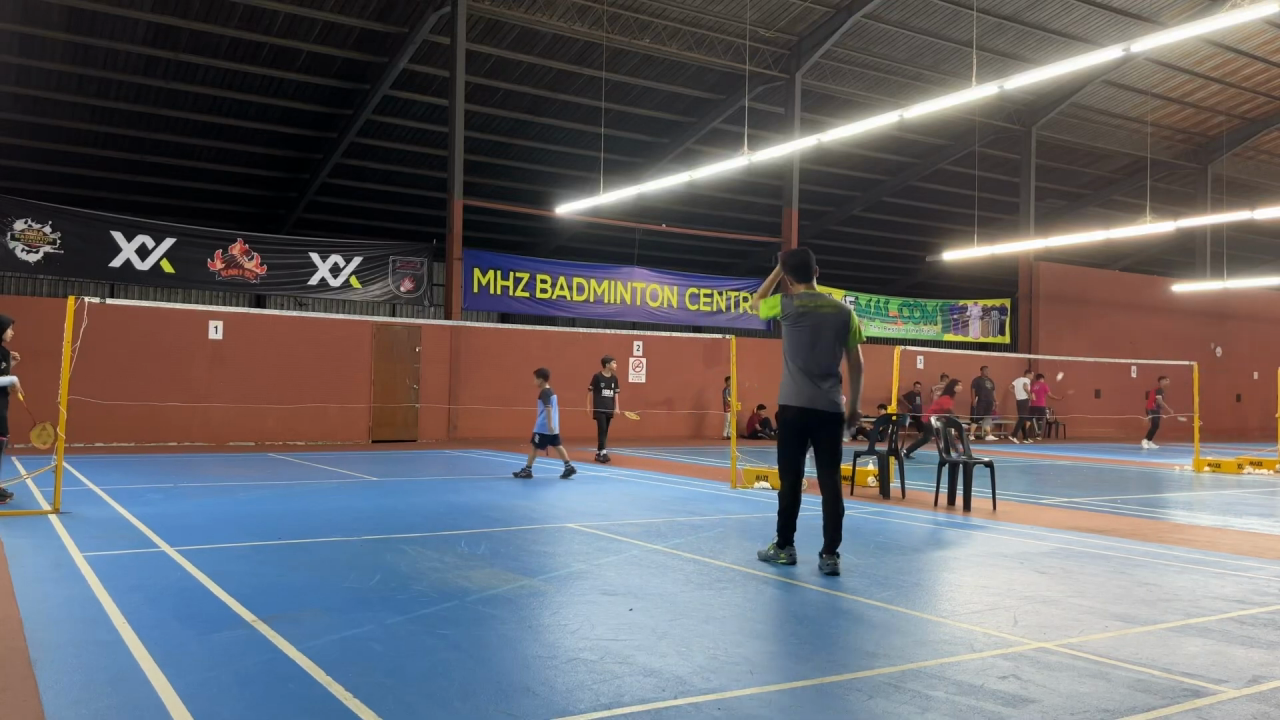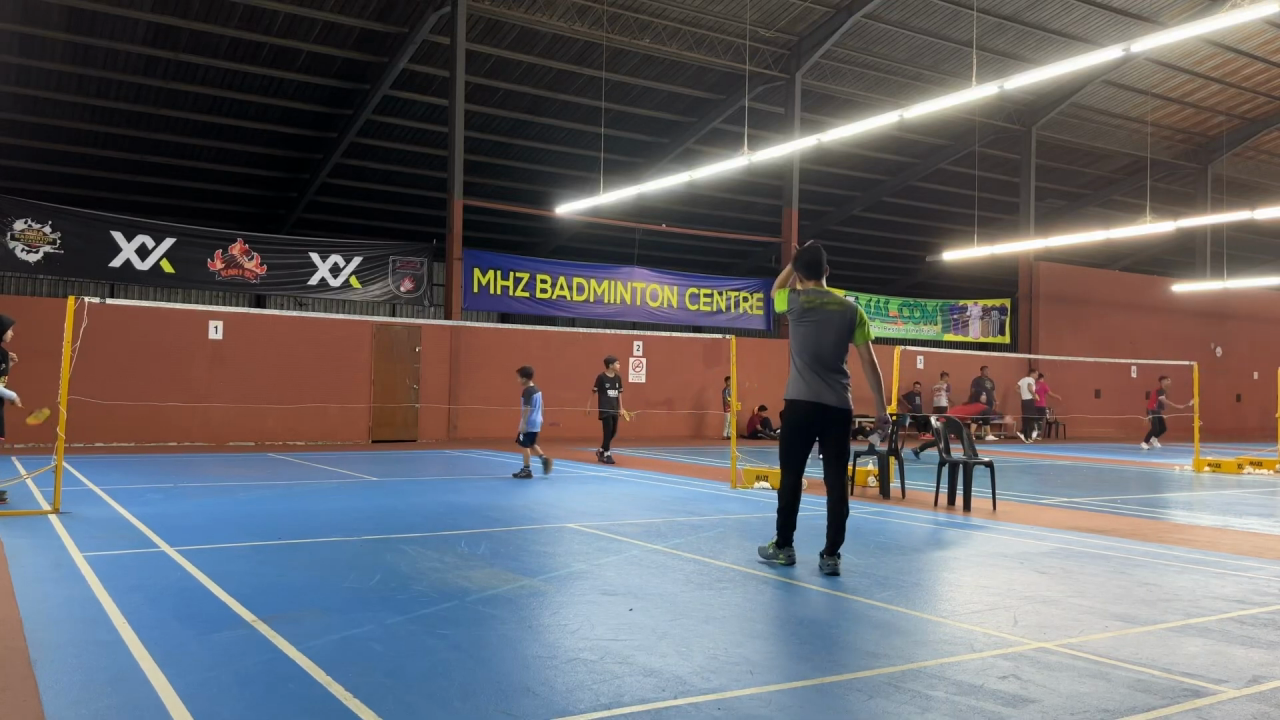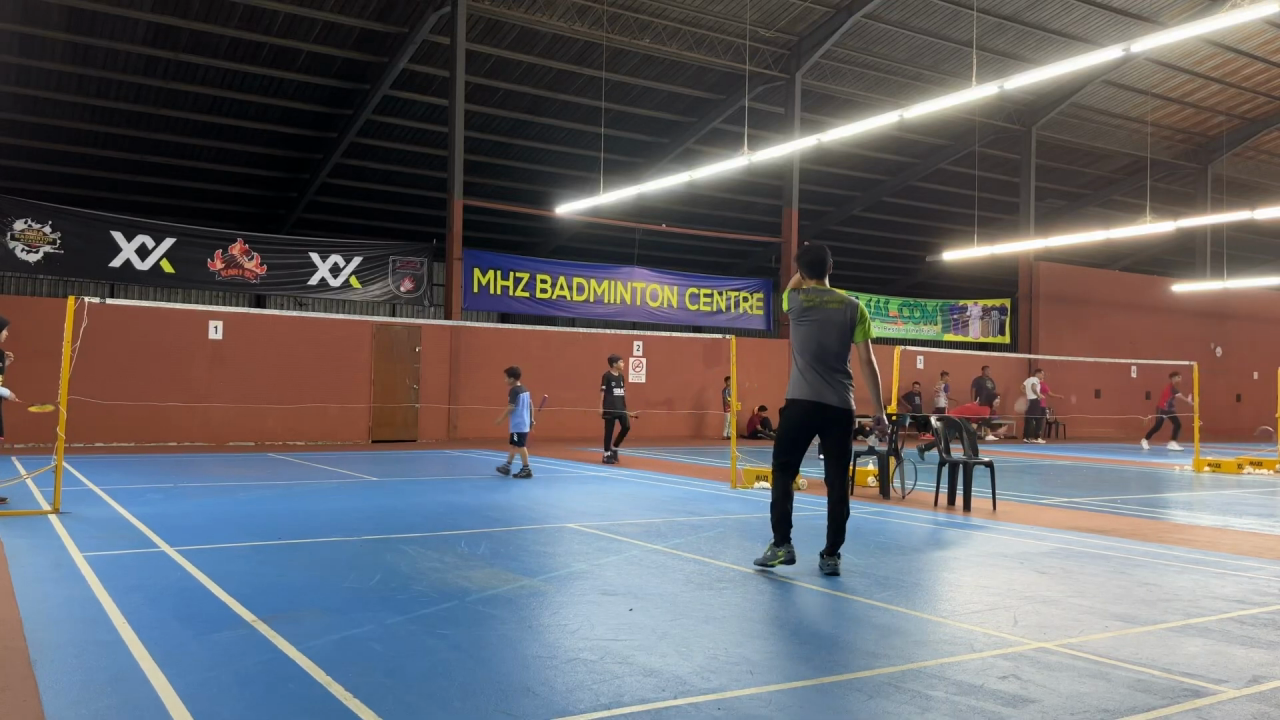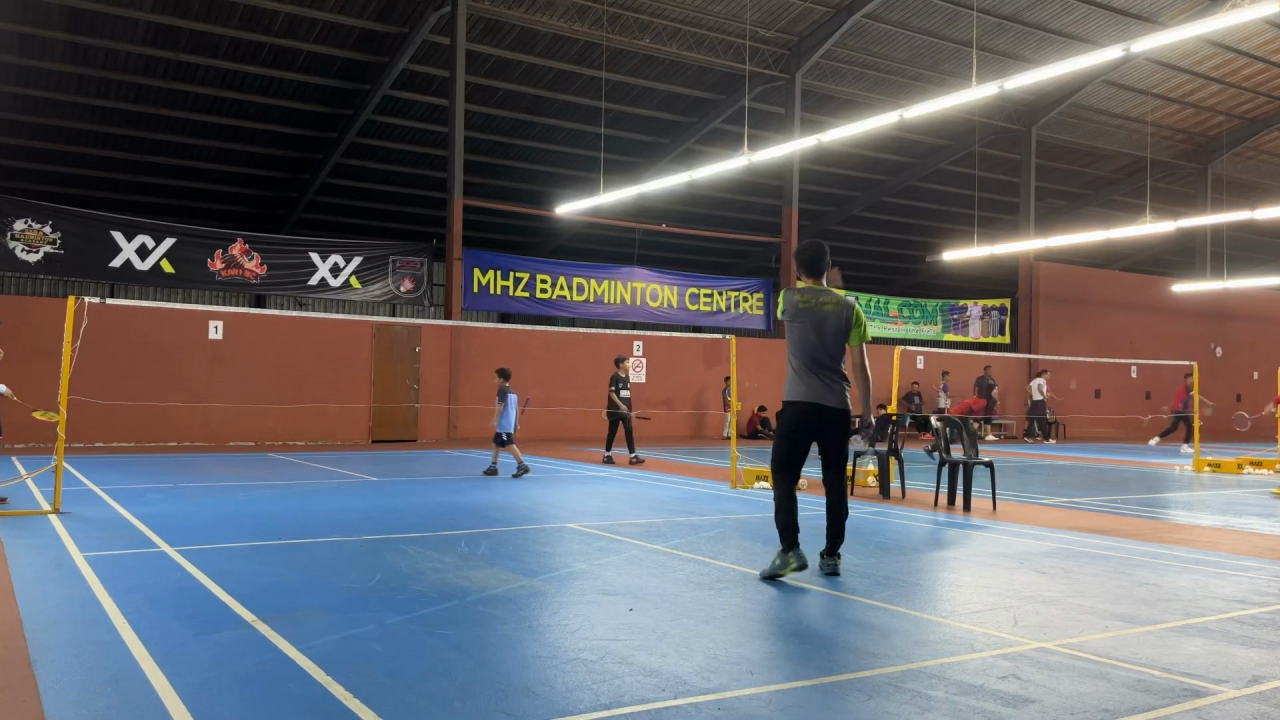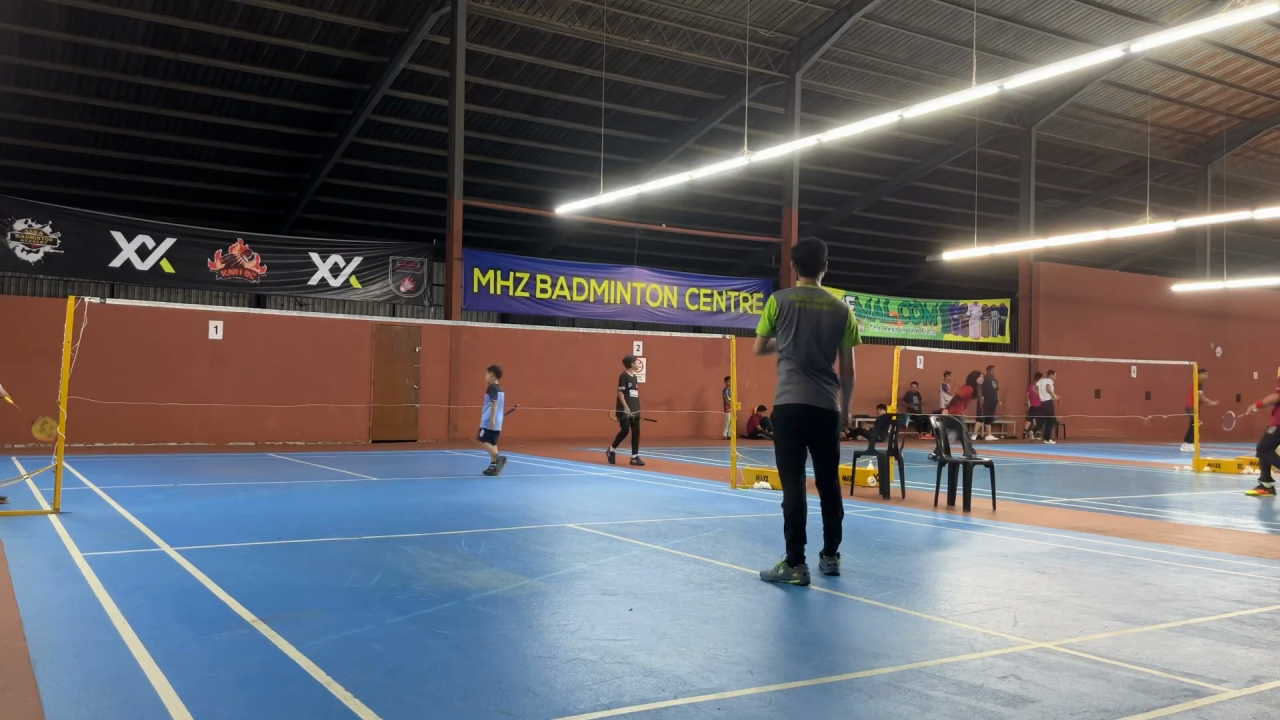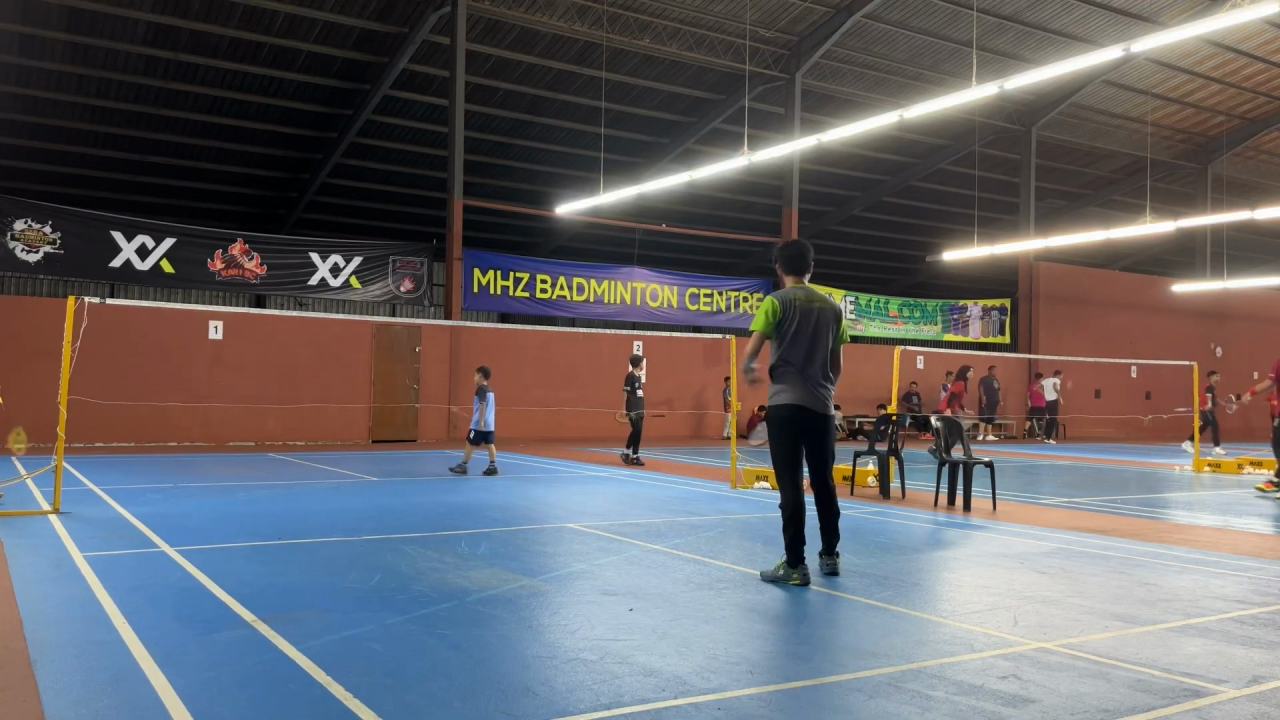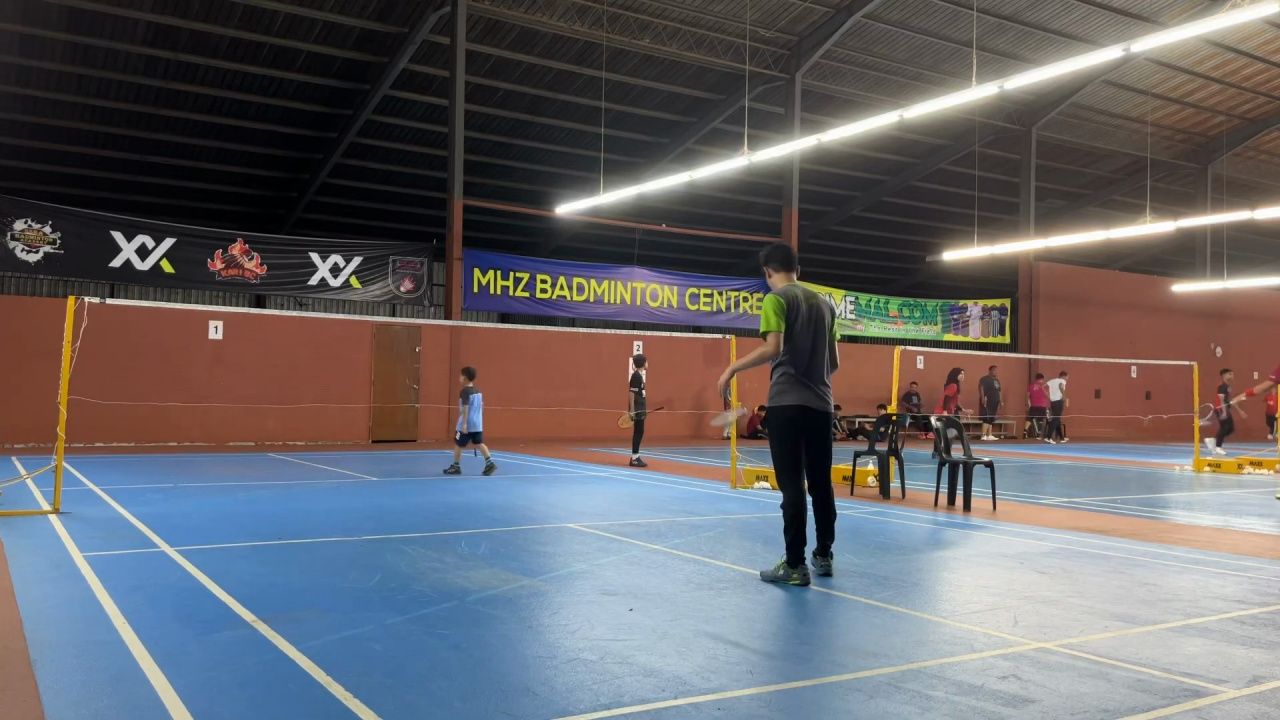
dt=0.2s
person 1, frame 1
left shoulder: (786, 304)
right shoulder: (842, 311)
left elbow: (756, 302)
right elbow: (856, 365)
left wrist: (778, 269)
right wrist: (854, 404)
left hip: (795, 406)
right hip: (831, 408)
left knee: (790, 479)
right knee: (830, 481)
left ankle: (784, 546)
right ankle: (830, 554)
person 1, frame 2
left shoulder: (795, 301)
right shoulder: (850, 309)
left elbow: (777, 289)
right elbow: (869, 363)
left wrist: (796, 260)
right wrist: (881, 408)
left hip: (801, 402)
right hip: (839, 406)
left knee: (790, 476)
right knee: (836, 481)
left ankle: (783, 546)
right ankle: (831, 555)
person 1, frame 3
left shoulder: (796, 300)
right shoulder: (853, 307)
right elbow: (867, 362)
left wrist: (803, 262)
right wrist: (878, 411)
left hip: (802, 402)
right hip: (840, 406)
left knee: (783, 472)
right knee: (838, 482)
left ankle: (781, 544)
right ankle: (831, 555)
person 1, frame 4
left shoulder: (790, 300)
right shoulder: (849, 307)
right elbow: (860, 365)
left wrist: (806, 267)
right wrist: (866, 412)
left hip: (798, 404)
right hip: (837, 407)
left knee: (784, 475)
right knee: (835, 482)
left ankle: (790, 550)
right ankle: (831, 555)
person 1, frame 5
left shoulder: (780, 301)
right shoulder: (841, 309)
left elbow: (759, 348)
right elbow: (847, 368)
right wrist: (845, 409)
left hip: (791, 404)
right hip: (827, 408)
left knee: (794, 484)
right knee: (829, 483)
left ankle: (795, 564)
right ankle: (830, 555)
person 1, frame 6
left shoulder: (776, 302)
right shoulder: (832, 308)
left elbow: (752, 350)
right elbow: (836, 366)
left wrist: (749, 368)
left hip: (786, 405)
right hip: (821, 408)
left knee: (791, 486)
right knee: (824, 483)
left ankle: (795, 564)
right ankle: (829, 555)
person 1, frame 7
left shoulder: (777, 299)
right shoulder: (824, 303)
left elbow: (773, 347)
left wrist: (732, 368)
left hip: (788, 404)
right hip: (822, 406)
left knee: (792, 486)
right knee: (821, 483)
left ankle: (795, 565)
right ankle: (823, 555)
